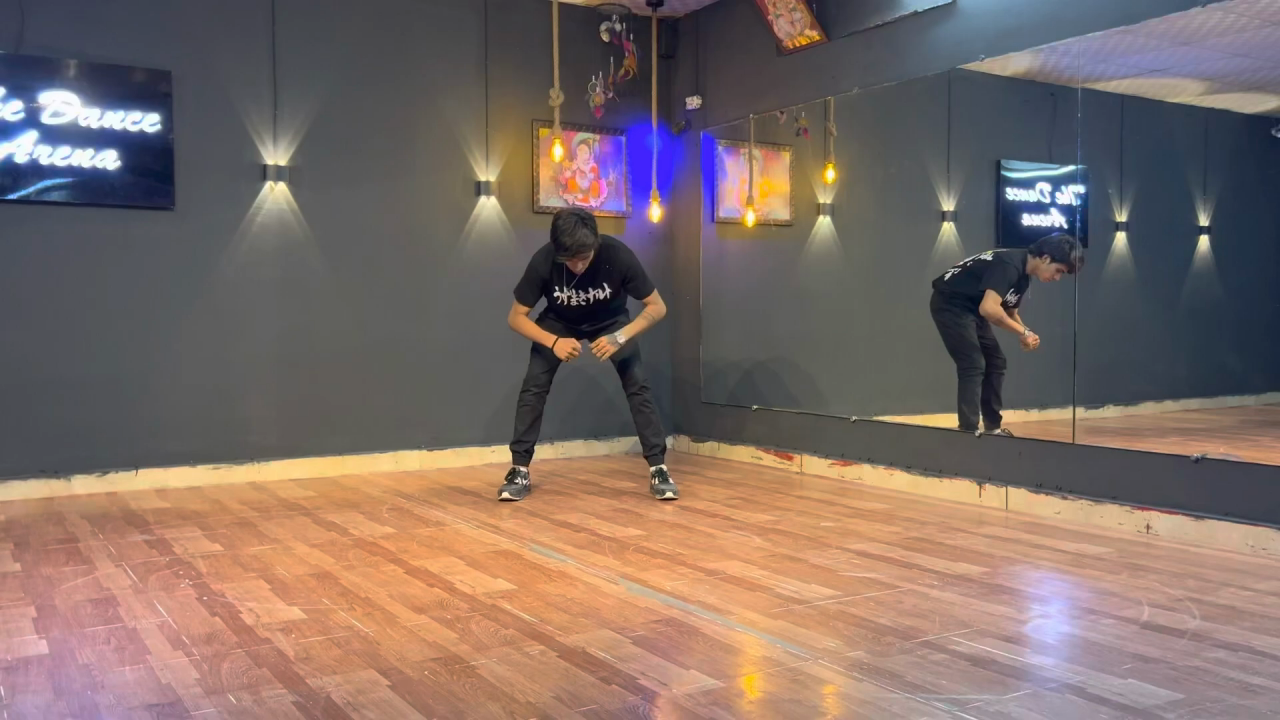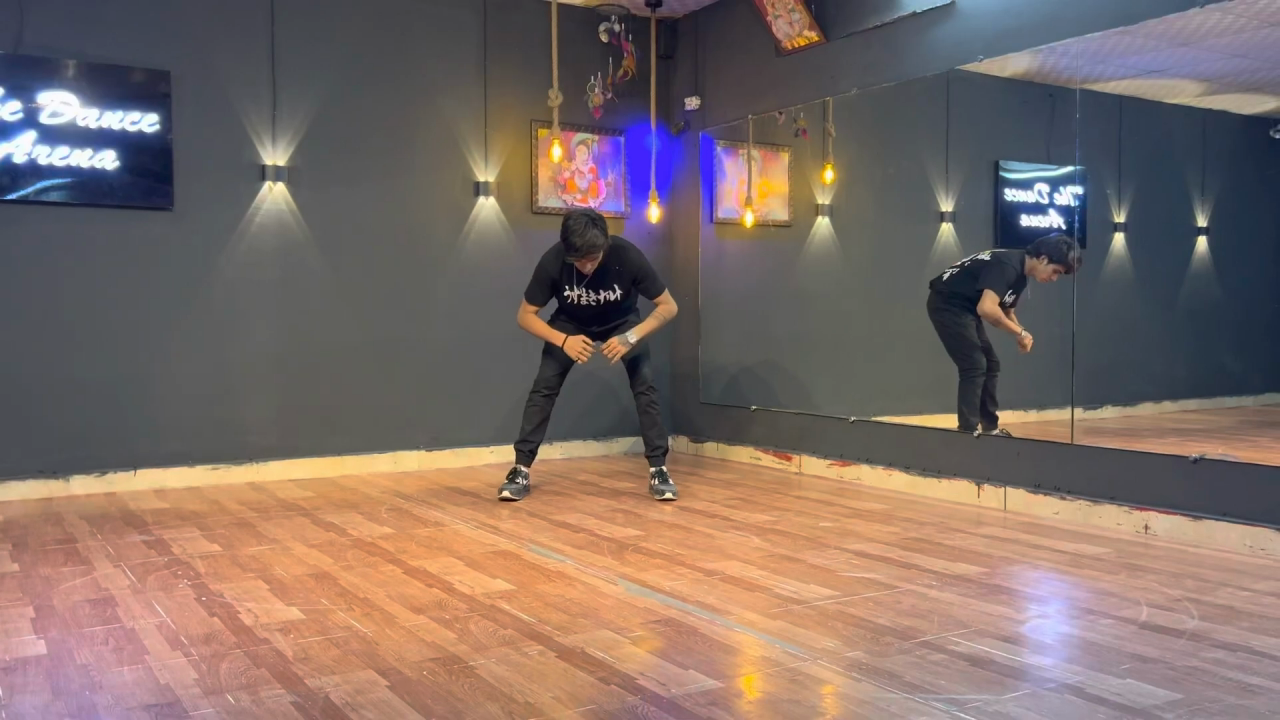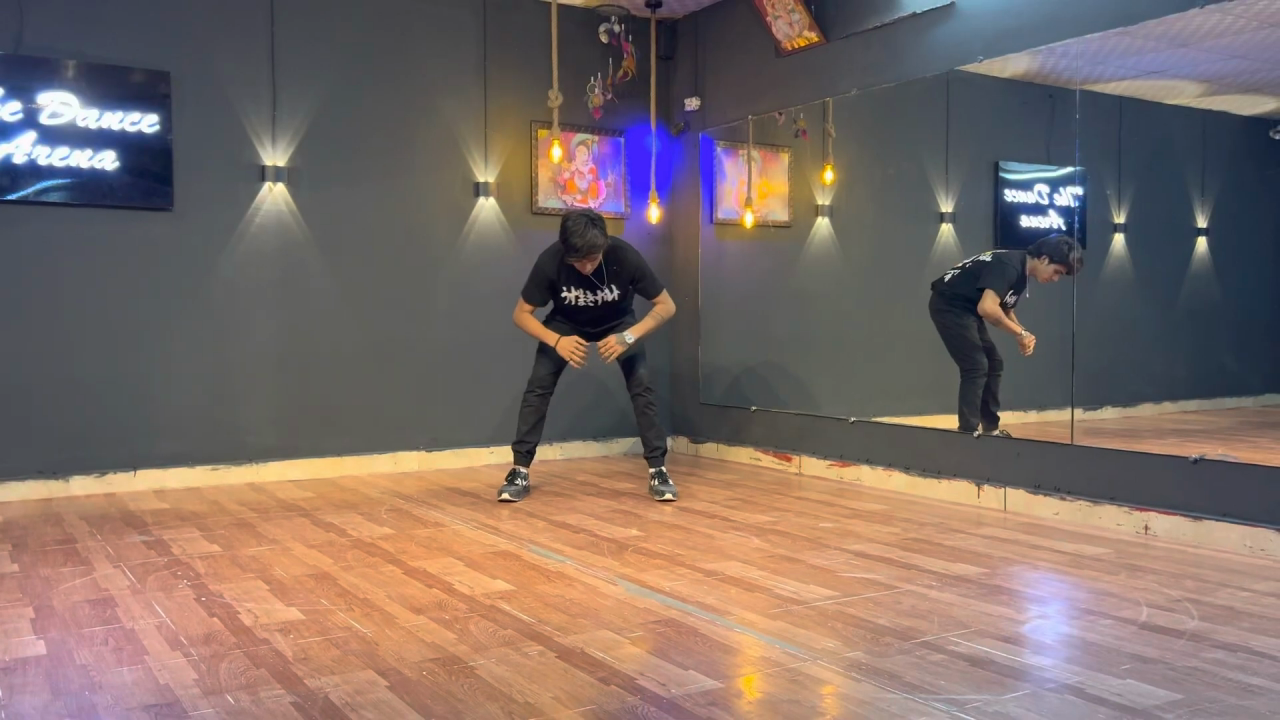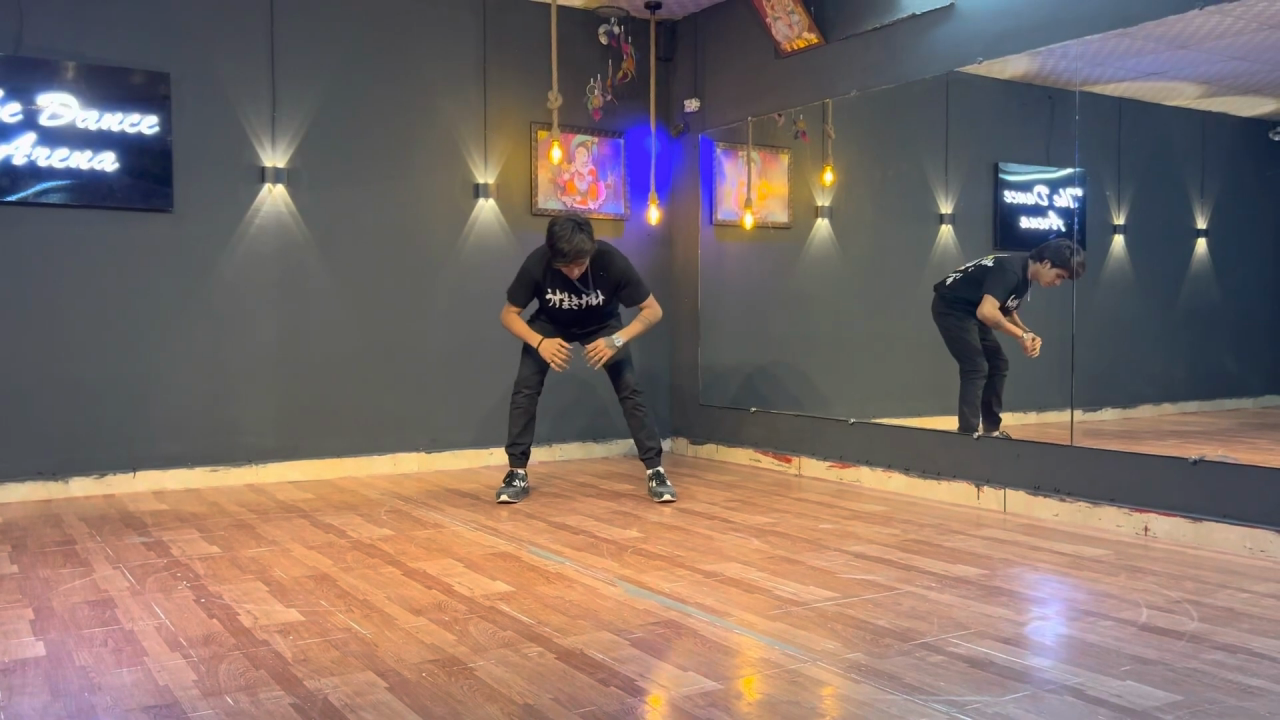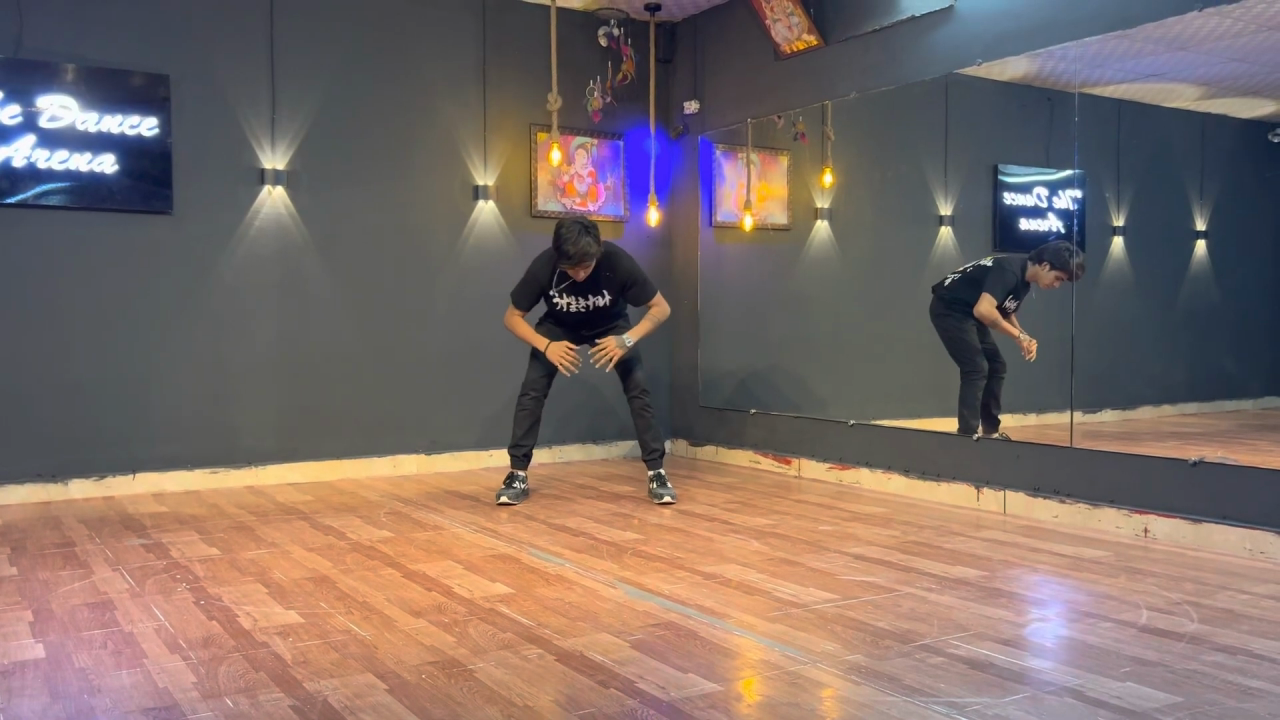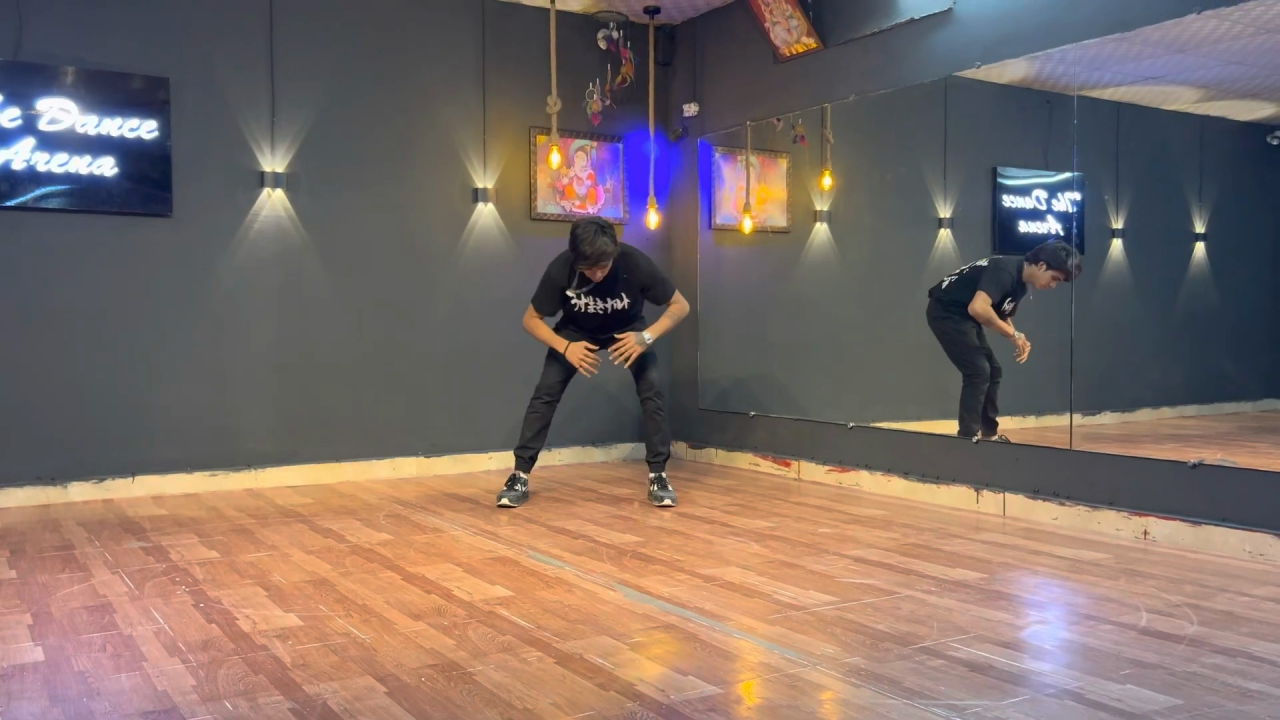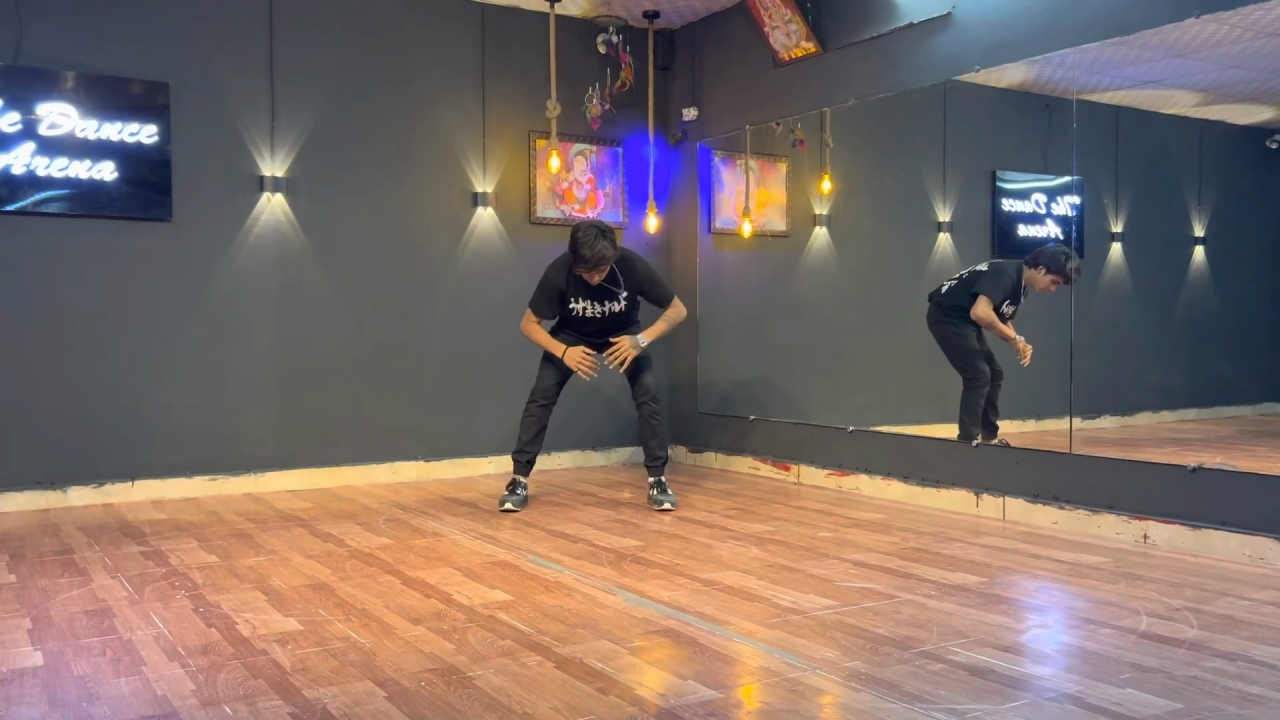
dt=0.2s
person 1, frame 1
left shoulder: (618, 255)
right shoulder: (543, 261)
left elbow: (657, 306)
right elbow: (516, 316)
left wrist: (621, 337)
right wrist: (553, 342)
left hip: (611, 322)
right hip: (559, 324)
left knee: (637, 386)
right knee: (533, 386)
left ankle: (658, 468)
right ankle: (520, 470)
person 1, frame 2
left shoulder: (627, 256)
right shoulder: (552, 261)
left elbow: (668, 306)
right elbow: (525, 315)
left wrist: (630, 337)
right wrist: (563, 340)
left hip: (622, 322)
right hip: (570, 325)
left knee: (645, 387)
right knee: (544, 387)
left ankle: (659, 469)
right ankle: (521, 469)
person 1, frame 3
left shoulder: (625, 256)
right shoulder: (550, 261)
left elbow: (666, 306)
right elbow: (521, 313)
left wrist: (628, 337)
right wrist: (556, 341)
left hip: (617, 324)
right hip: (565, 325)
left knee: (641, 387)
right knee: (538, 387)
left ankle: (658, 470)
right ankle: (520, 470)
person 1, frame 4
left shoulder: (612, 261)
right shoulder: (537, 263)
left elbow: (653, 310)
right elbow: (509, 314)
left wrist: (617, 340)
right wrist: (539, 343)
left hip: (603, 326)
right hip: (550, 326)
left knee: (629, 390)
right knee: (525, 388)
left ankle: (655, 471)
right ankle: (517, 472)
person 1, frame 5
left shoulder: (619, 261)
right shoulder: (543, 266)
left elbow: (660, 308)
right elbow: (512, 316)
left wrist: (627, 339)
right wrist: (546, 346)
left hip: (611, 326)
right hip: (559, 328)
left knee: (638, 389)
right knee: (532, 390)
left ankle: (656, 472)
right ankle: (518, 473)
person 1, frame 6
left shoulder: (636, 263)
right shoulder: (560, 269)
left elbow: (680, 305)
right elbow: (531, 320)
left wrist: (647, 337)
right wrist: (565, 347)
left hip: (627, 330)
right hip: (575, 332)
left knee: (652, 391)
right knee: (545, 393)
left ankle: (658, 476)
right ankle: (520, 475)
person 1, frame 7
left shoulder: (633, 266)
right shoulder: (558, 272)
left elbow: (677, 310)
right elbow: (529, 323)
left wrist: (642, 340)
right wrist: (563, 352)
left hip: (623, 334)
right hip: (570, 335)
left knee: (647, 397)
right knee: (541, 396)
left ankle: (657, 479)
right ankle: (519, 480)
person 2, frame 1
left shoulder: (1023, 275)
right shoulder: (1010, 265)
left elbow: (1009, 313)
right elbow: (988, 308)
left wrist: (1027, 333)
right wrist: (1023, 331)
left hip: (970, 308)
right hip: (950, 304)
left knee: (996, 363)
right knee: (974, 365)
left ankle: (992, 427)
right ankle: (969, 431)
person 2, frame 2
left shoulder: (1020, 275)
right shoulder: (1007, 266)
left elbow: (1005, 312)
right elbow: (986, 308)
left wrist: (1023, 334)
right wrist: (1020, 332)
left hip: (965, 309)
right hip: (947, 305)
left knee: (990, 365)
right knee: (975, 366)
left ankle: (990, 428)
right ankle: (968, 432)
person 2, frame 3
left shoulder: (1022, 274)
right shoulder: (1009, 266)
left elbow: (1005, 311)
right elbow: (986, 308)
left wrist: (1024, 334)
right wrist: (1020, 332)
left hip: (966, 309)
right hip: (949, 306)
left knee: (993, 364)
right knee: (976, 367)
left ankle: (990, 428)
right ankle: (968, 433)
person 2, frame 4
left shoulder: (1024, 276)
right shoulder: (1011, 271)
left elbow: (1007, 312)
right elbow: (986, 312)
left wrist: (1028, 335)
right wrist: (1021, 335)
left hip: (969, 311)
right hip: (951, 308)
left knee: (998, 364)
right knee: (977, 368)
left ankle: (991, 430)
right ankle: (968, 433)
person 2, frame 5
left shoulder: (1024, 280)
right shoulder: (1009, 271)
left elbow: (1005, 314)
right elbow: (983, 310)
left wrist: (1025, 337)
right wrist: (1018, 335)
left hip: (968, 313)
right hip: (949, 309)
left knee: (996, 367)
right knee: (977, 369)
left ankle: (990, 431)
right ankle: (968, 435)
person 2, frame 6
left shoulder: (1020, 283)
right shoulder: (1005, 271)
left elbow: (1002, 317)
right elbow: (977, 308)
left wrist: (1019, 340)
right wrist: (1013, 334)
left hip: (964, 316)
right hip: (946, 312)
left knee: (992, 371)
right knee: (978, 371)
left ankle: (989, 434)
right ankle: (967, 438)
person 2, frame 7
left shoulder: (1021, 287)
right shoulder: (1004, 275)
left elbow: (1002, 321)
right elbow: (979, 312)
left wrist: (1020, 344)
right wrist: (1015, 337)
left hip: (964, 321)
right hip: (946, 317)
left knee: (993, 374)
right knee: (979, 376)
left ankle: (989, 437)
right ankle: (967, 441)
